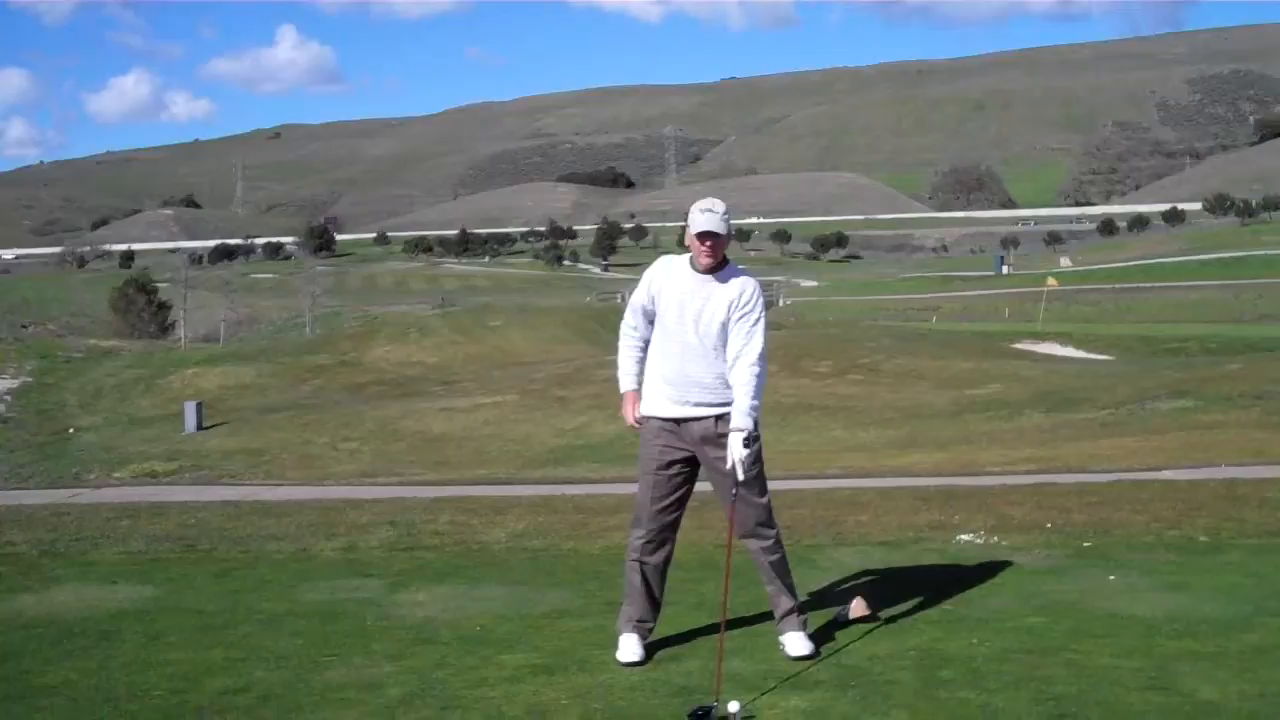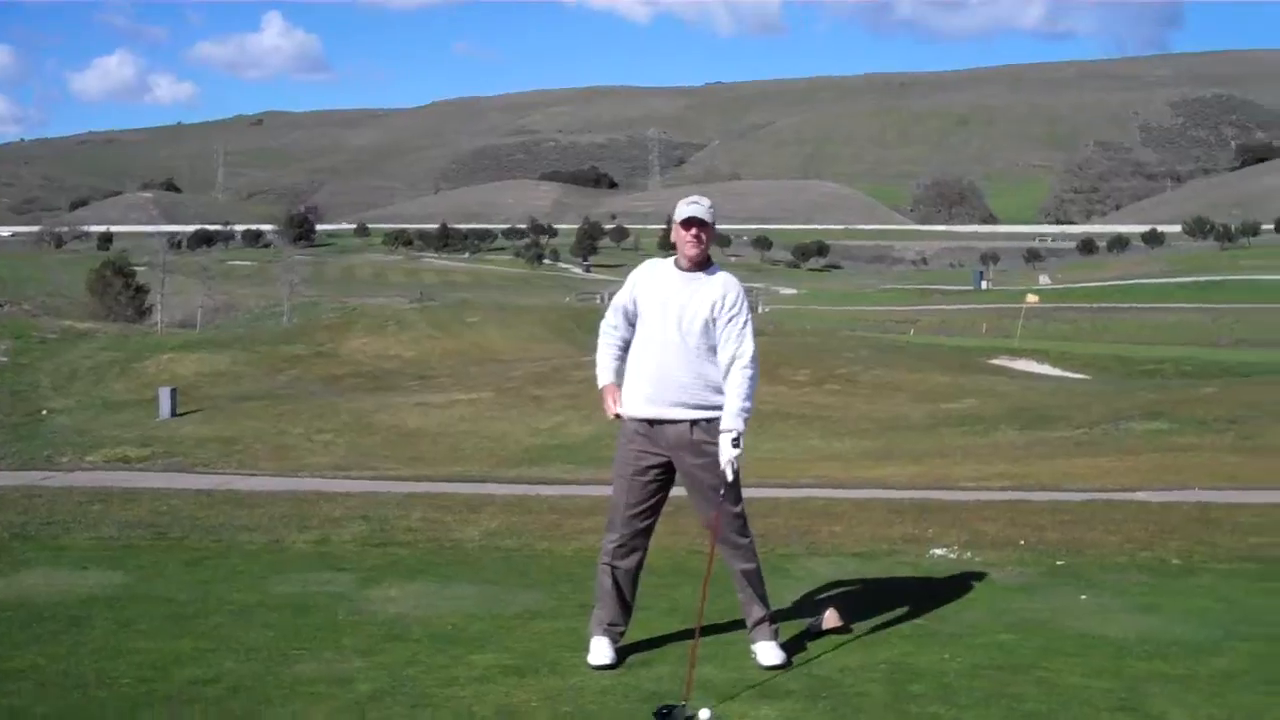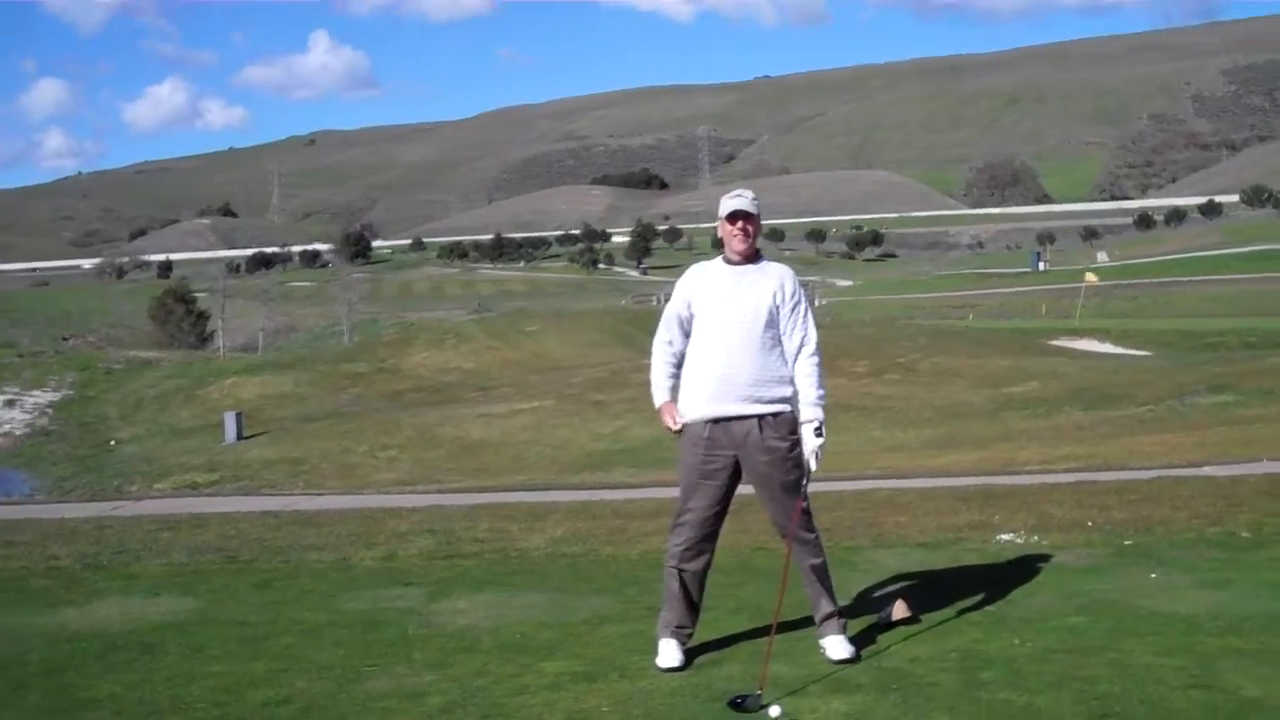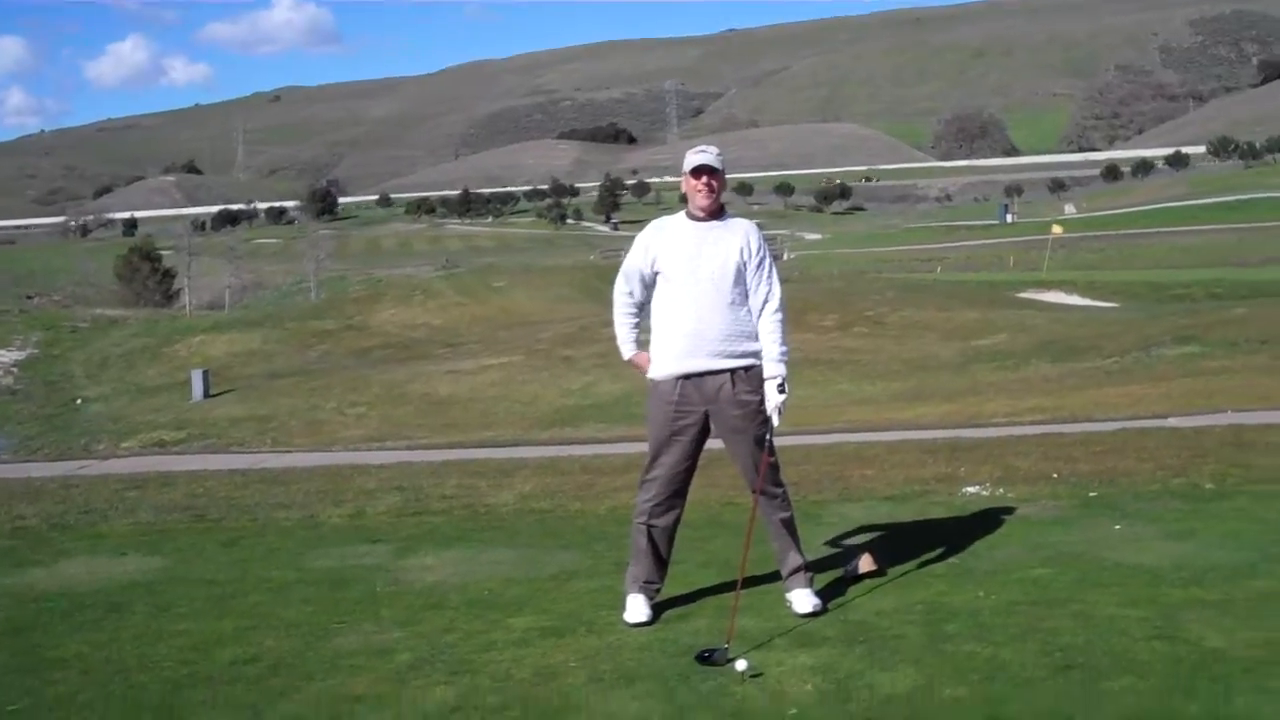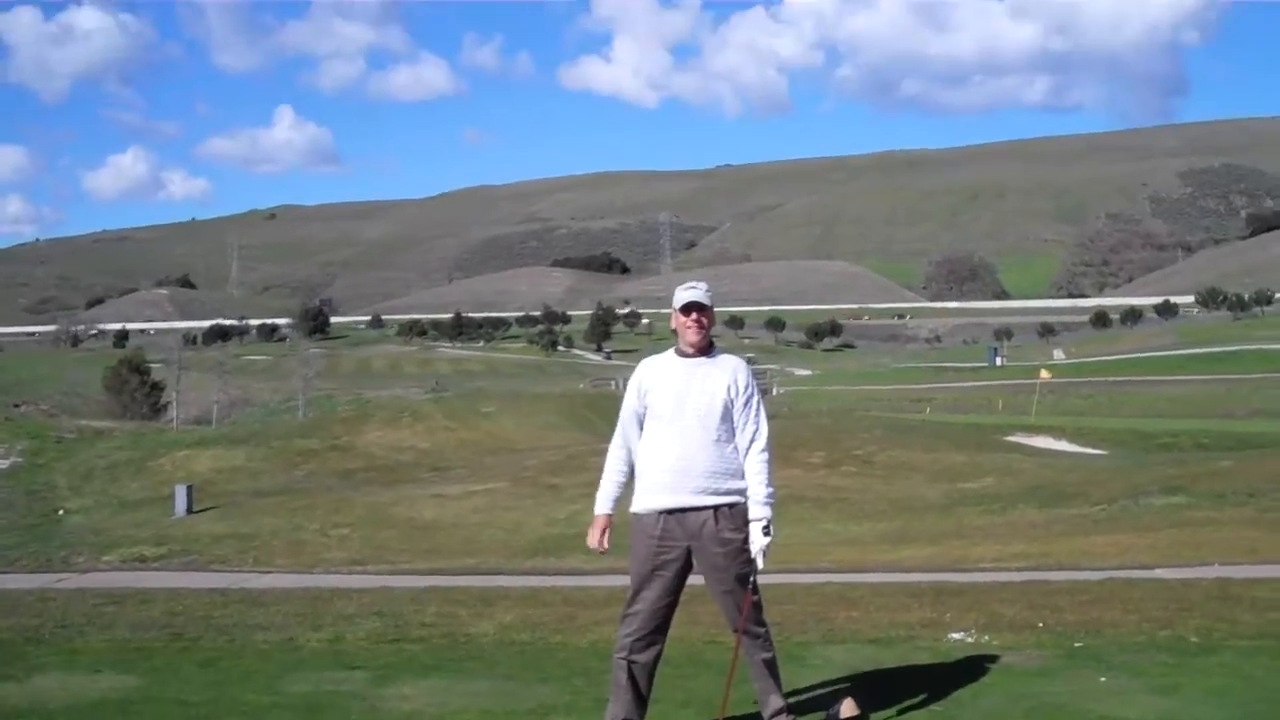
dt=0.3s
person 1, frame 1
left shoulder: (744, 289)
right shoulder: (662, 272)
left elbow: (747, 363)
right elbow: (634, 329)
left wrist: (741, 427)
right wrist: (630, 388)
left hip: (724, 422)
right hip: (664, 421)
left knee: (757, 524)
right knee: (649, 528)
left ankle: (791, 621)
right ankle: (634, 627)
person 1, frame 2
left shoulder: (727, 289)
right shoulder: (647, 274)
left elbow: (740, 364)
right elbow: (614, 328)
left wrist: (732, 427)
right wrist: (608, 382)
left hip: (704, 428)
right hip: (641, 424)
left knee: (732, 532)
right knee: (623, 531)
left ankle: (762, 631)
right ankle: (605, 631)
person 1, frame 3
left shoulder: (781, 279)
right shoulder: (696, 278)
left elbow: (804, 352)
right elbow: (668, 342)
left wrist: (812, 415)
right wrist: (663, 398)
left hip: (772, 423)
right hip: (704, 425)
left knee: (798, 527)
right knee: (691, 532)
left ankle: (830, 625)
right ankle: (673, 633)
person 1, frame 4
left shoulder: (746, 234)
right shoulder: (658, 234)
left elbow: (768, 308)
right elbow: (626, 292)
left wrist: (775, 373)
right wrist: (630, 348)
left hip: (739, 377)
right hip: (673, 380)
left knee: (766, 481)
right knee: (660, 488)
left ankle: (797, 580)
right ankle: (640, 589)
person 1, frame 5
left shoulder: (735, 372)
right shoulder: (649, 372)
left elbow: (756, 448)
right elbow: (625, 444)
left wrist: (760, 515)
right wrist: (604, 508)
left hip: (722, 515)
right hip: (656, 517)
left knee: (748, 621)
right knee: (640, 626)
